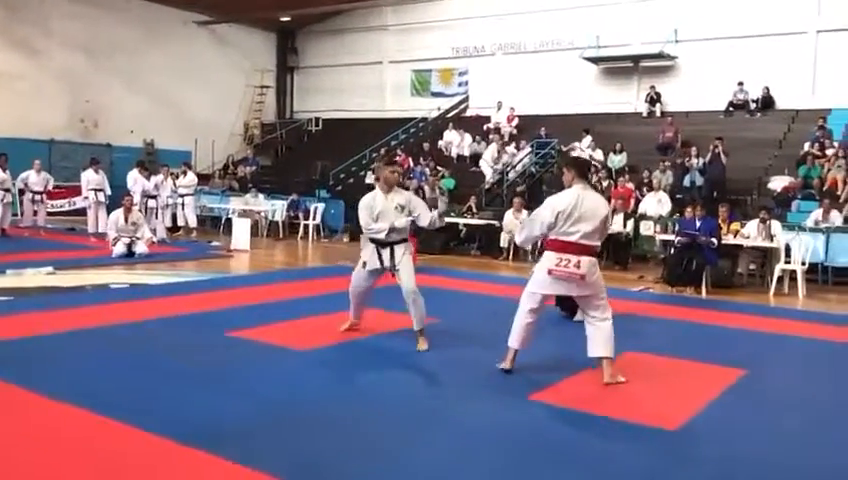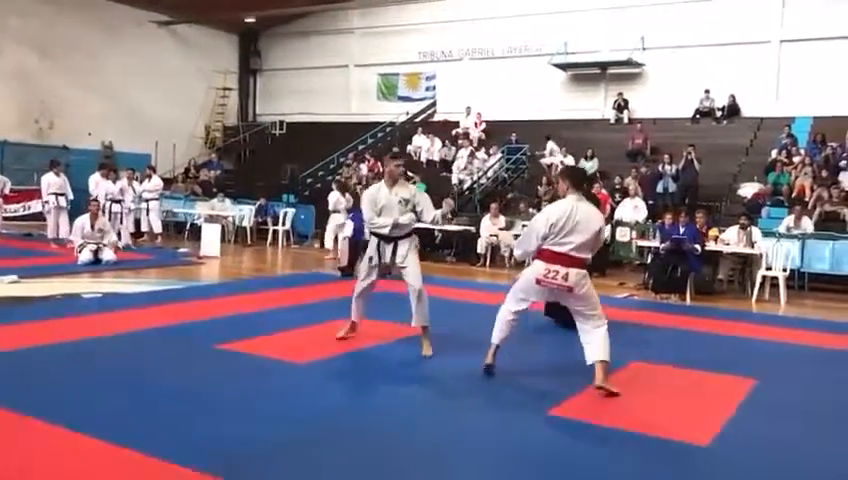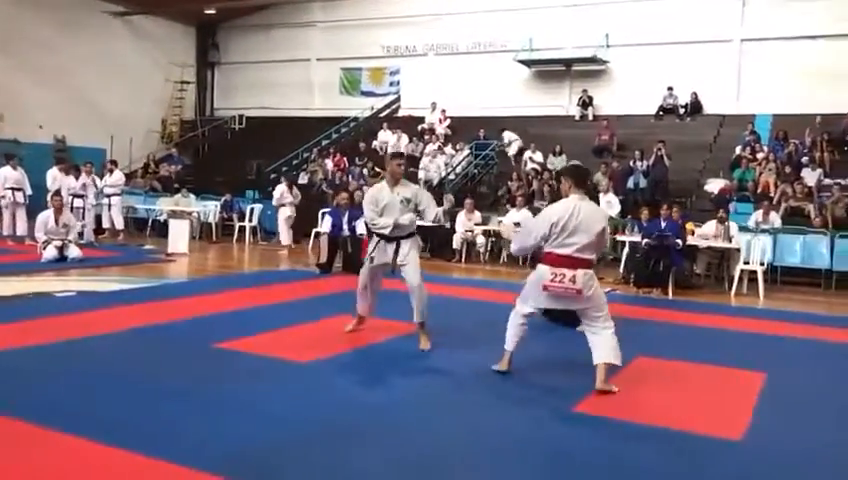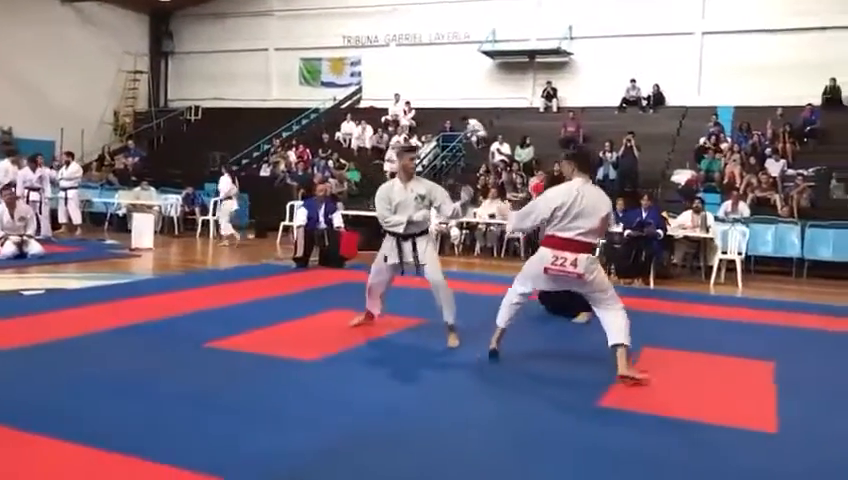
dt=0.5s
person 1, frame 1
left shoulder: (558, 200)
right shoulder: (602, 203)
left elbow: (534, 228)
right elbow: (600, 236)
left wrist: (518, 236)
left hip: (554, 259)
right hip: (585, 263)
left knee: (528, 308)
right knee: (600, 315)
left ankle: (509, 360)
right ankle: (608, 372)
person 1, frame 2
left shoulder: (553, 209)
right shoulder: (597, 215)
left elbow: (528, 243)
right elbow: (594, 246)
left wrist: (518, 250)
left hip: (544, 269)
right hip: (575, 275)
left knee: (512, 305)
right knee: (594, 324)
left ankle: (491, 357)
right ankle: (600, 378)
person 1, frame 3
left shoulder: (554, 210)
right shoulder: (600, 215)
left elbow: (524, 241)
right elbow: (599, 248)
left wrist: (511, 238)
left hip: (549, 273)
right hip: (581, 277)
left knee: (522, 311)
right knee: (601, 325)
left ankle: (505, 362)
right ankle: (602, 380)
person 1, frame 4
left shoulder: (557, 192)
right shoulder: (603, 199)
left elbow: (525, 220)
right elbow: (601, 231)
left wrist: (510, 218)
left hip: (550, 255)
right hip: (583, 261)
left knee: (518, 291)
right knee: (611, 307)
left ankle: (496, 342)
right ankle: (624, 367)
person 2, frame 1
left shoulder: (407, 198)
right shoulder: (368, 200)
left elbow: (426, 220)
right elbow: (368, 228)
left wrist: (438, 215)
right wrist: (393, 226)
left hip: (400, 249)
right hip: (375, 249)
left knee: (410, 289)
right knee: (358, 287)
left ankle: (421, 335)
right ankle: (354, 321)
person 2, frame 2
left shoulder: (411, 191)
right shoulder: (372, 192)
left elbow: (429, 215)
right elbow: (371, 222)
left wrist: (444, 212)
right wrist: (396, 221)
left hip: (404, 244)
right hip: (379, 244)
left knee: (416, 286)
right knee: (363, 285)
left ankle: (425, 337)
right ankle: (352, 325)
person 2, frame 3
left shoulder: (413, 190)
right shoulder: (374, 192)
left elbow: (430, 214)
right elbow: (371, 221)
left wrist: (445, 208)
right wrist: (396, 222)
left hip: (406, 243)
right hip: (382, 243)
left knee: (415, 284)
right knee: (366, 282)
left ankle: (422, 332)
right ankle: (360, 318)
person 2, frame 4
left shoulder: (427, 187)
right shoulder: (386, 189)
left elbow: (447, 210)
right elbow: (385, 219)
left wrist: (462, 203)
right wrist: (410, 219)
left hip: (421, 241)
right hip: (395, 242)
left knee: (439, 282)
right knee: (376, 280)
left ankle: (451, 330)
right ankle: (369, 314)
